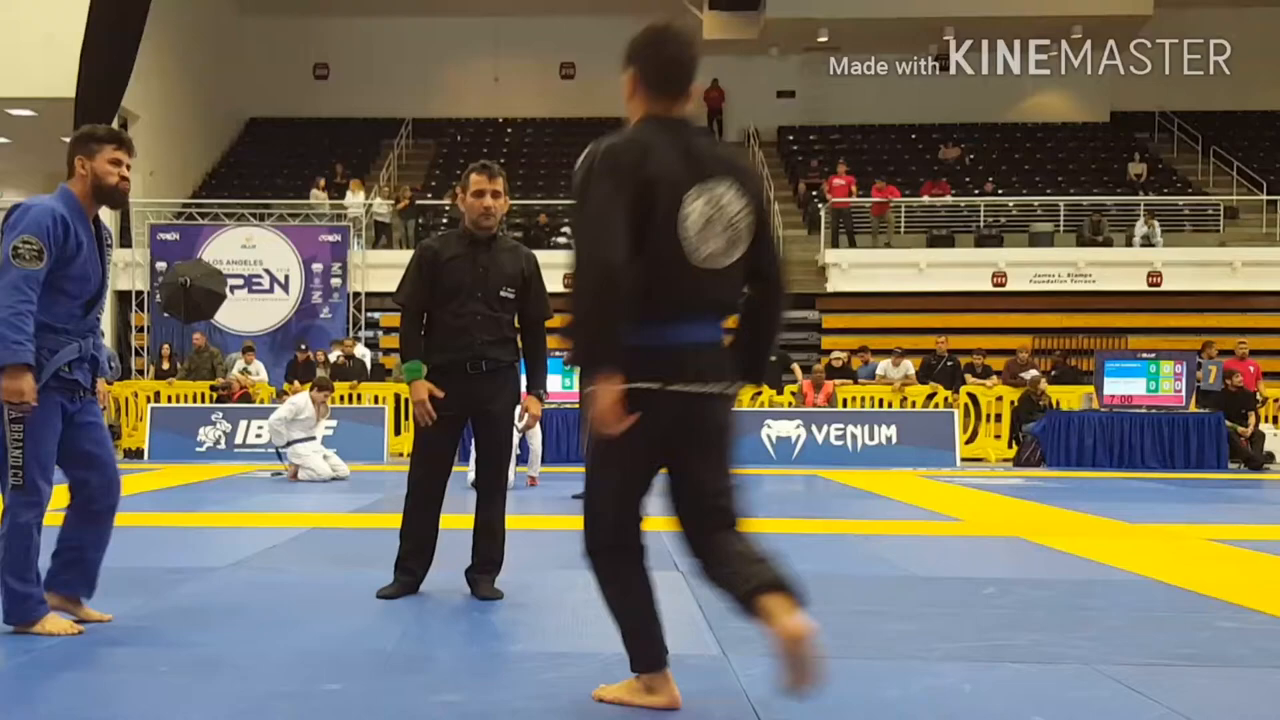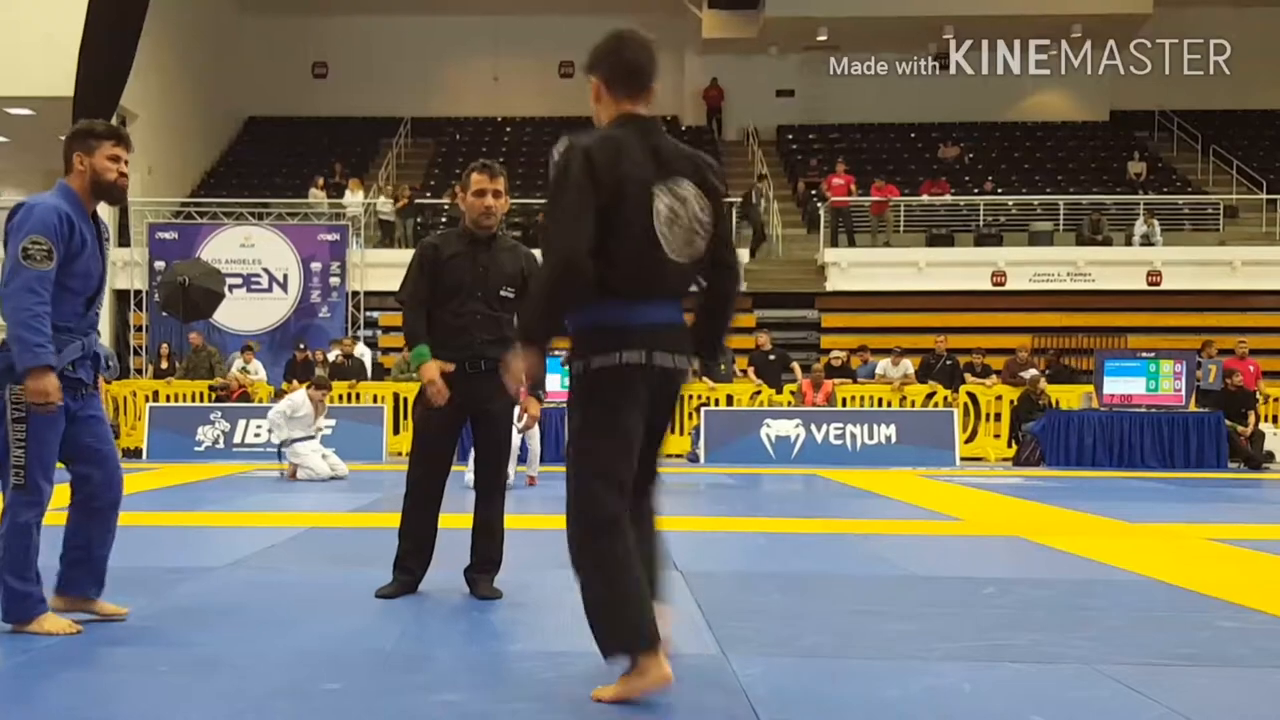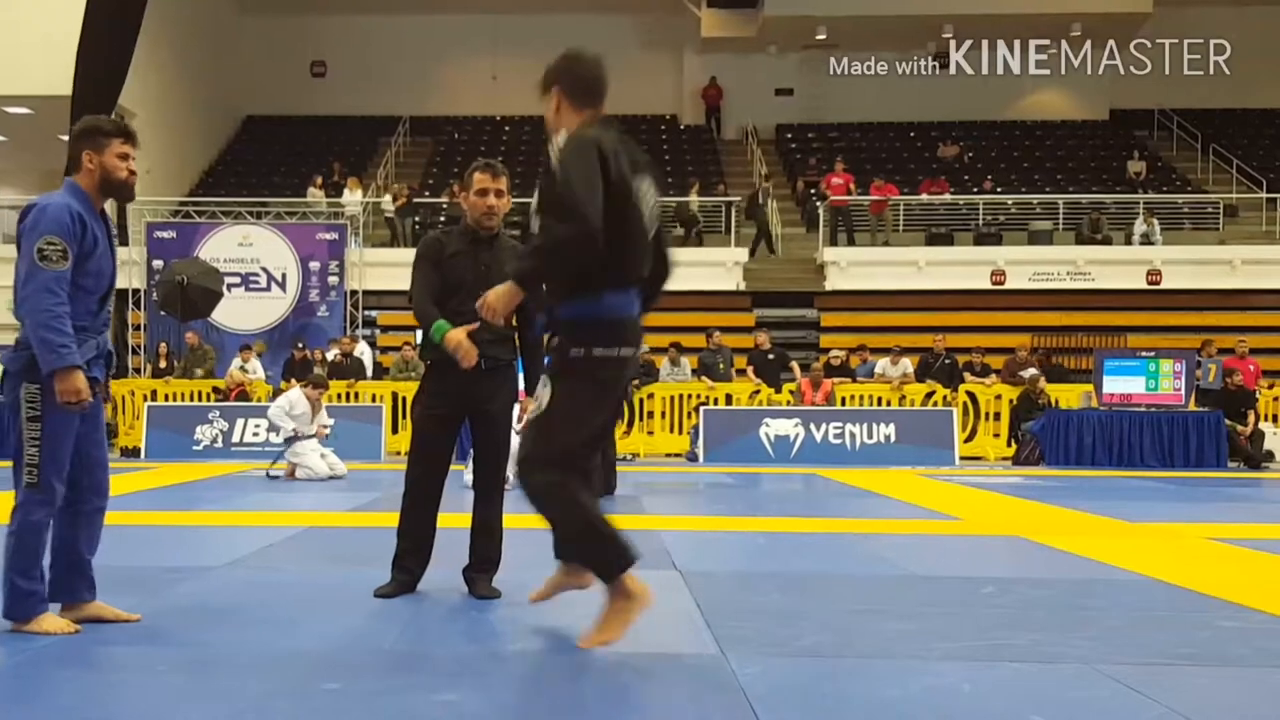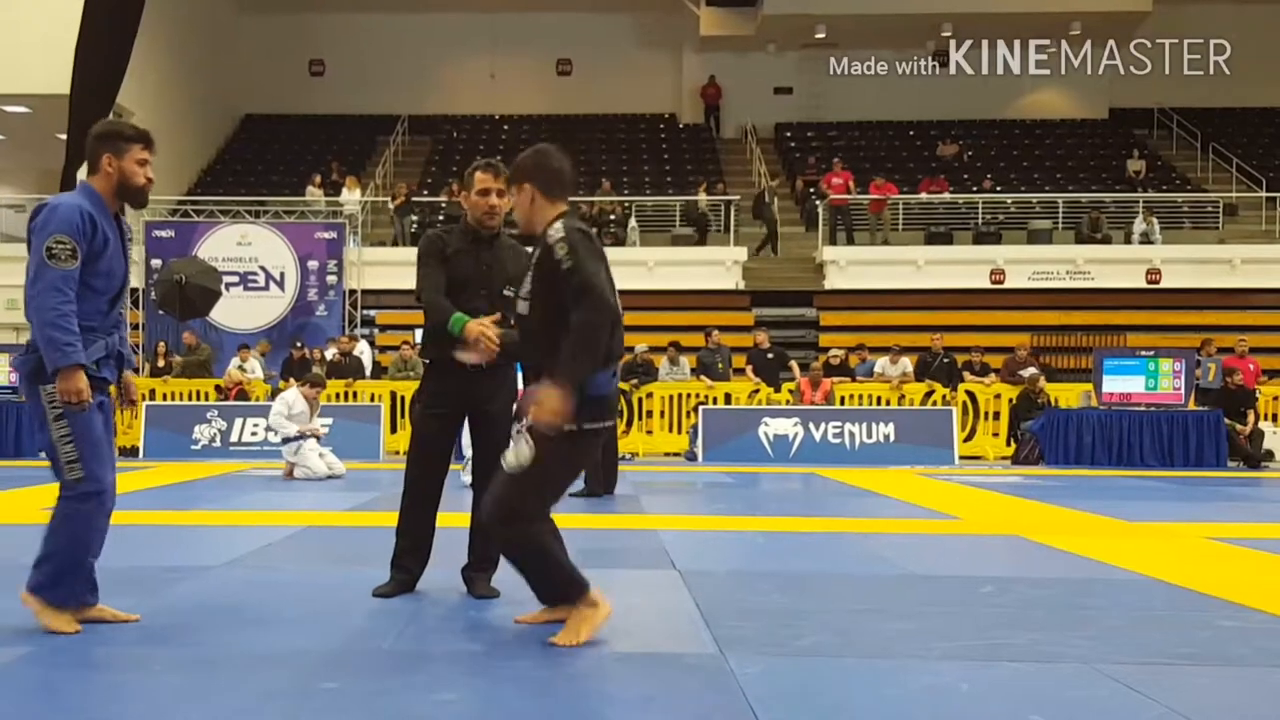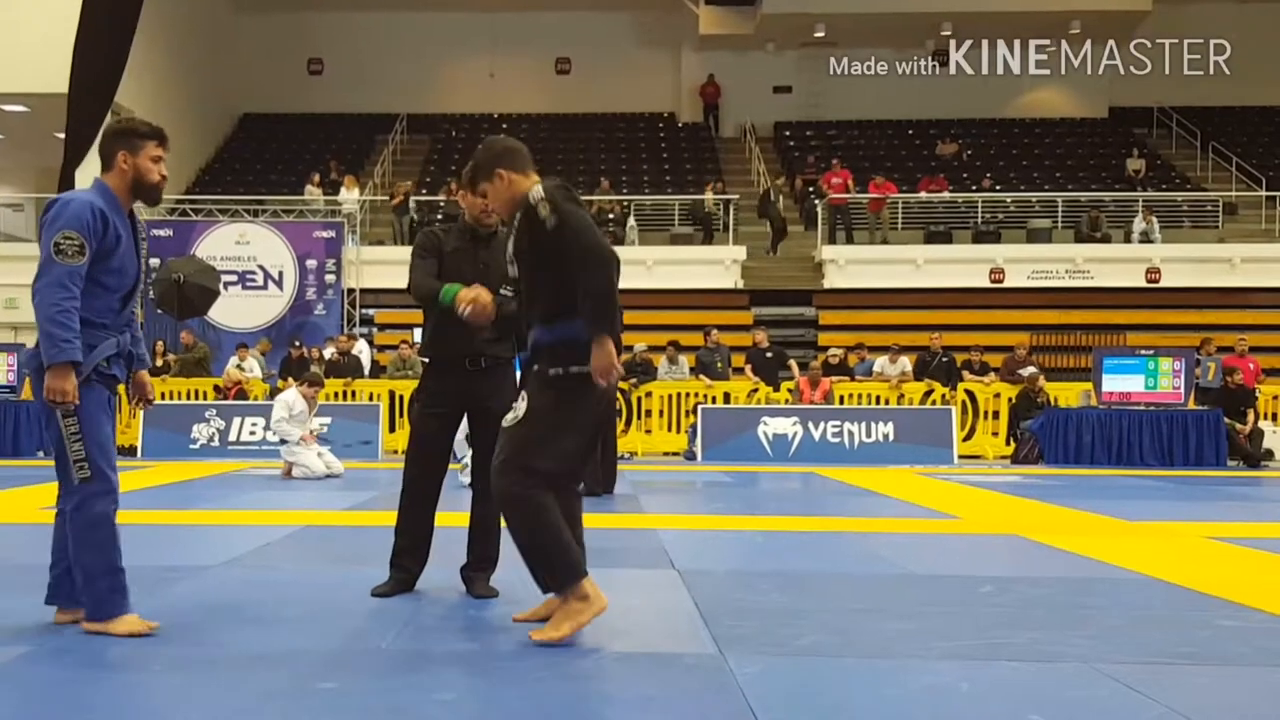
dt=0.2s
person 1, frame 1
left shoulder: (613, 159)
right shoulder: (734, 169)
left elbow: (602, 271)
right elbow: (767, 283)
left wrist: (602, 369)
right wrist: (747, 370)
left hip: (642, 369)
right hip: (708, 369)
left knee: (611, 530)
right knee: (711, 522)
left ankle: (654, 676)
right ankle: (779, 606)
person 1, frame 2
left shoulder: (588, 154)
right shoulder: (698, 166)
left elbow: (566, 259)
right elbow: (725, 275)
left wrist: (529, 341)
right wrist: (701, 352)
left hip: (612, 348)
right hip: (670, 349)
left knee: (597, 504)
right knee: (632, 489)
left ankle: (644, 656)
right ankle: (636, 613)
person 1, frame 3
left shoulder: (574, 149)
right shoulder: (631, 161)
left elbow: (577, 227)
right elbow: (653, 262)
left wrist: (518, 283)
left hip: (591, 336)
right hip: (614, 336)
left knee: (543, 466)
right knee: (570, 457)
left ankle: (621, 583)
right ankle: (579, 562)
person 1, frame 4
left shoulder: (562, 240)
right shoulder: (561, 243)
left elbow: (596, 314)
left wrist: (560, 386)
left hip: (575, 408)
right hip: (579, 405)
left knee: (505, 513)
right knee: (523, 507)
left ankle: (582, 598)
right ankle: (565, 600)
person 1, frame 5
left shoulder: (545, 200)
right shoulder: (542, 212)
left elbow: (599, 259)
left wrist: (603, 338)
left hip: (571, 362)
right hip: (573, 361)
left knee: (516, 478)
right knee: (556, 480)
left ankle: (577, 591)
right ankle: (567, 592)
person 2, frame 1
left shoulder: (98, 231)
right shoulder: (41, 216)
left wrist: (98, 372)
left hip: (74, 378)
left knee: (100, 485)
left ankle: (66, 589)
person 2, frame 2
left shoulder: (91, 223)
right shoulder: (44, 214)
left wrist: (89, 369)
left hip: (74, 375)
left knee: (103, 482)
left ankle: (78, 590)
person 2, frame 3
left shoulder: (97, 219)
right shoulder: (56, 214)
left wrist: (94, 367)
right wrist: (64, 368)
left hip: (82, 373)
right hip: (49, 376)
left knee: (90, 492)
left ankle: (76, 597)
person 2, frame 4
left shoulder: (113, 224)
right shoulder: (68, 214)
right elbow: (50, 299)
left wrist: (123, 366)
right wrist: (67, 367)
left hip: (92, 373)
right hip: (62, 374)
left knee: (93, 488)
right knee: (88, 486)
left ankle: (74, 597)
right ankle: (47, 588)
person 2, frame 5
left shoulder: (128, 222)
right shoulder: (79, 210)
right elbow: (55, 295)
left wrist: (139, 365)
right wrist: (60, 363)
left hip: (101, 371)
right hip: (73, 373)
left knee: (87, 491)
right knee: (94, 488)
left ankle: (72, 599)
right ankle: (103, 606)
person 3, frame 1
left shoulder: (521, 260)
right shoulder: (433, 252)
left elbow: (534, 330)
right elbow: (411, 318)
left wrist: (535, 390)
right wrist: (415, 375)
left hip: (498, 382)
right hip: (443, 380)
left knee: (492, 484)
right knee: (425, 481)
left ankle: (483, 574)
right ankle: (408, 573)
person 3, frame 2
left shoulder: (521, 259)
right shoulder: (434, 250)
right elbow: (412, 310)
left wrist: (534, 390)
right wrist: (423, 360)
left hip: (497, 381)
right hip: (443, 379)
left knee: (492, 482)
right knee: (425, 478)
left ankle: (483, 573)
right ankle: (408, 572)
person 3, frame 3
left shoulder: (521, 258)
right shoulder: (437, 246)
left elbow: (532, 329)
right elbow: (421, 300)
left wrist: (534, 390)
right wrist: (445, 333)
left hip: (496, 379)
right hip: (443, 375)
left knee: (490, 481)
right knee: (423, 477)
left ankle: (480, 572)
right ankle: (405, 571)
person 3, frame 4
left shoulder: (520, 258)
right shoulder: (437, 243)
right elbow: (431, 297)
right wrist: (466, 325)
left hip: (495, 378)
right hip: (443, 374)
left knee: (491, 480)
right knee: (422, 475)
left ankle: (480, 571)
right ankle: (405, 570)
person 3, frame 5
right shoulder: (434, 241)
left elbow: (526, 317)
right elbow: (420, 286)
right wrist: (457, 295)
left hip: (495, 376)
right hip: (443, 373)
left knee: (488, 480)
right knee: (421, 476)
left ankle: (479, 572)
right ankle: (404, 571)
